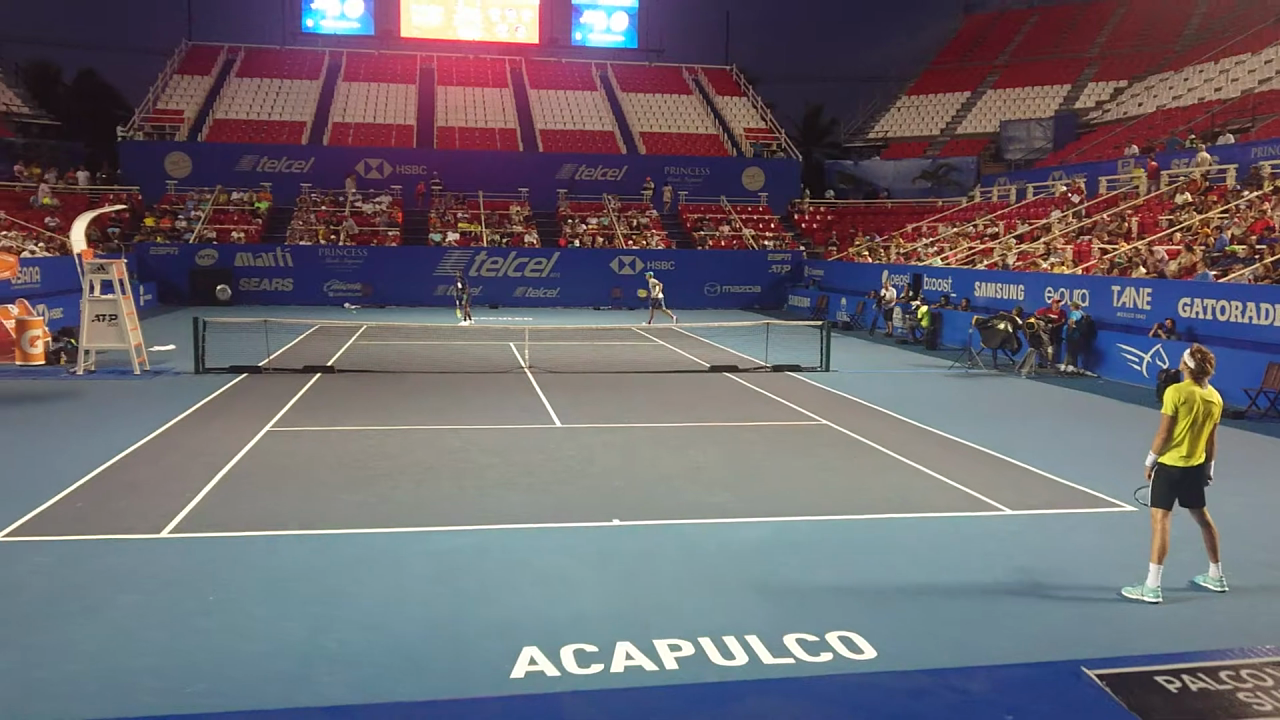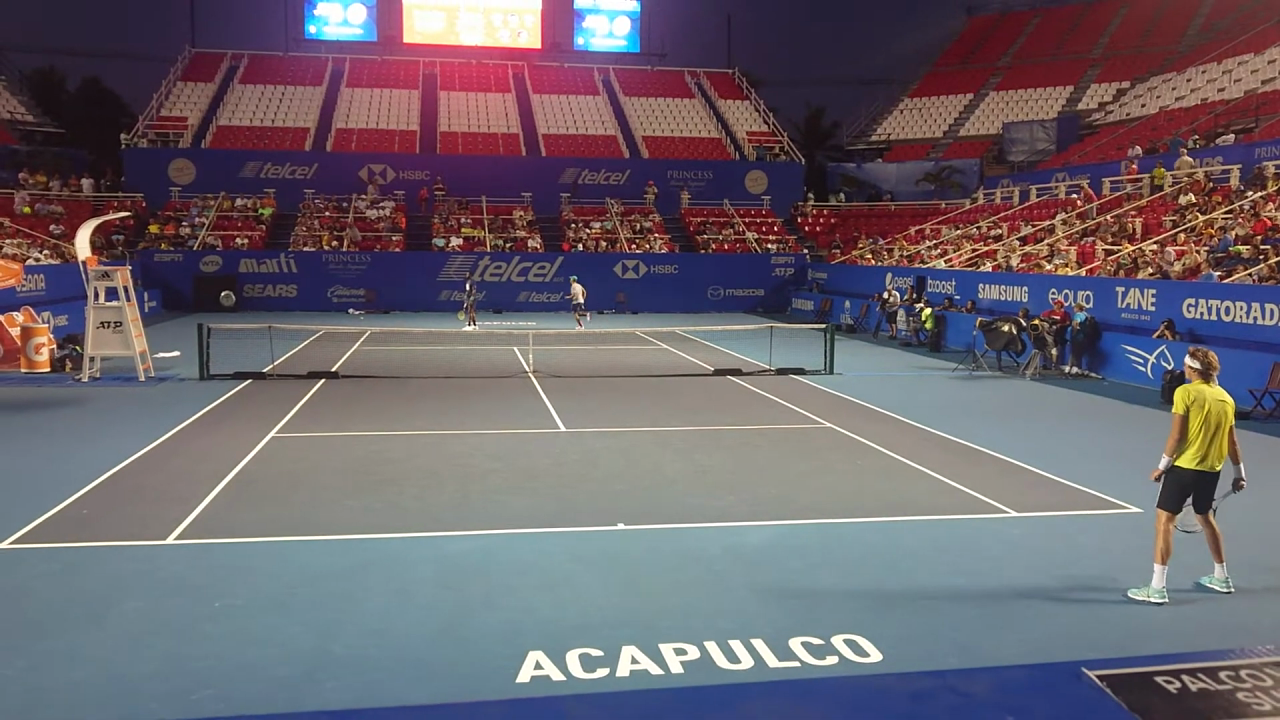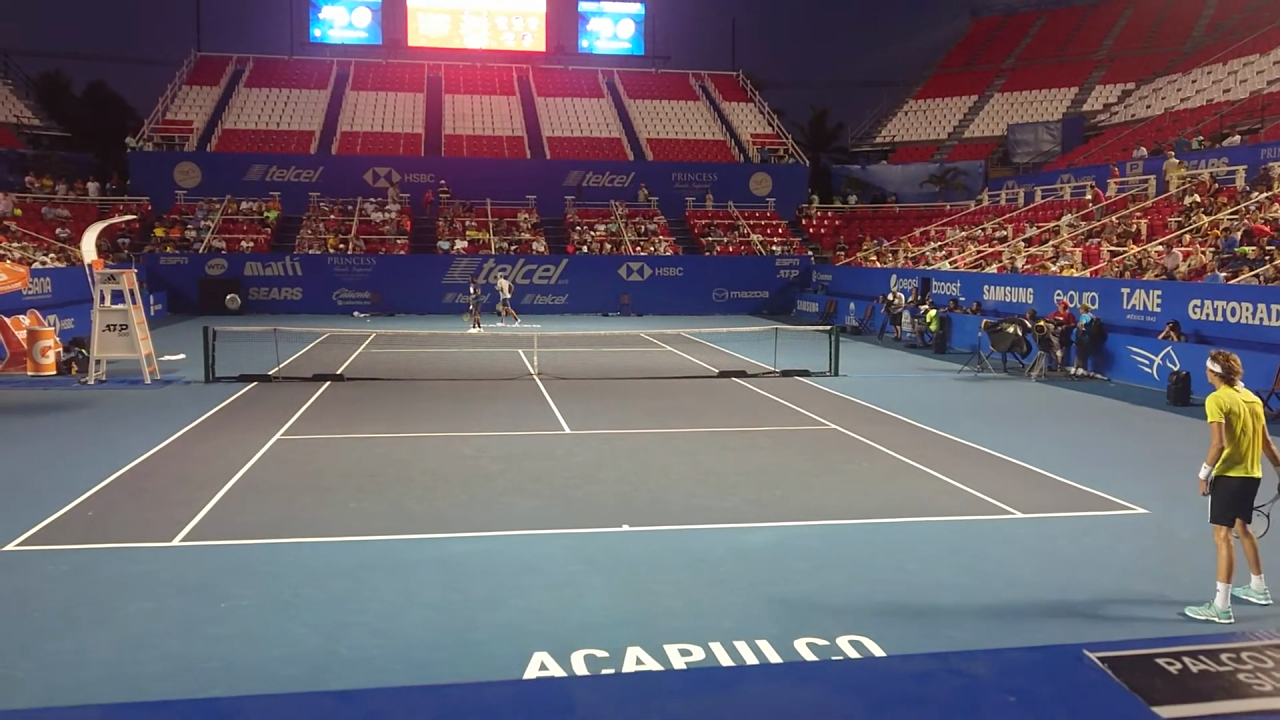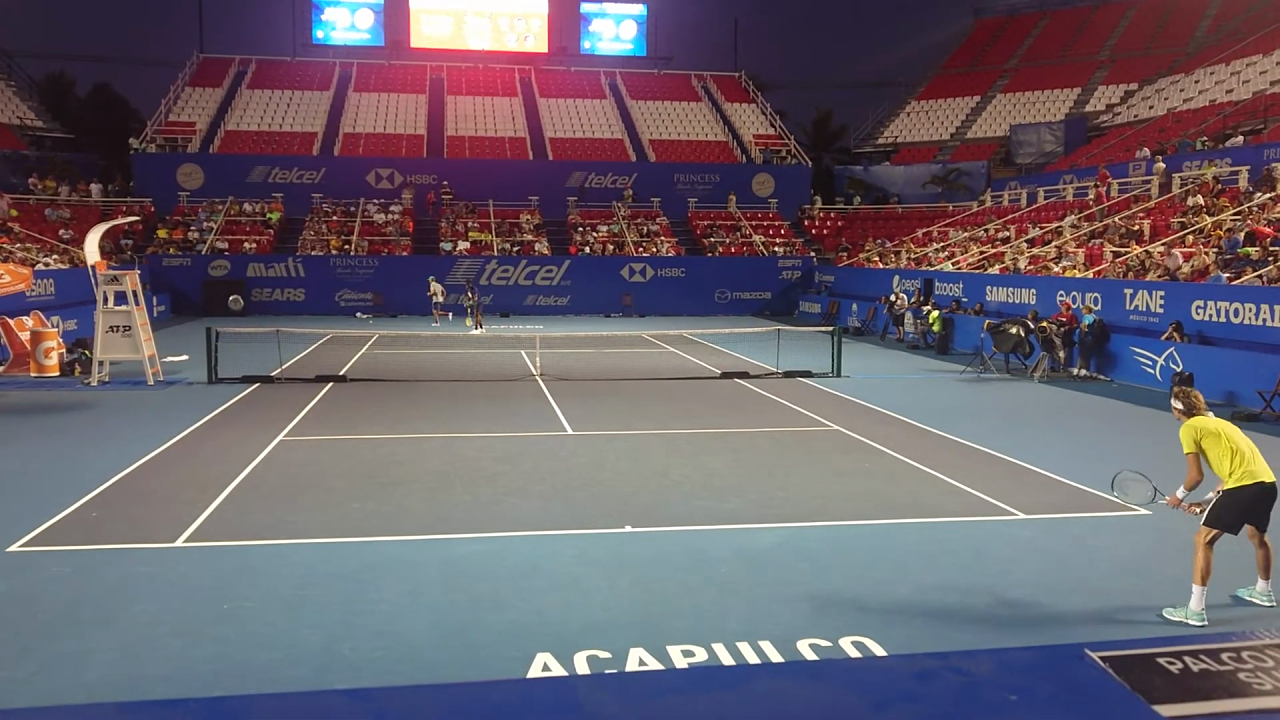
dt=1s
person 1, frame 1
left shoulder: (1175, 392)
right shoulder: (1215, 398)
left elbow: (1163, 434)
right elbow: (1210, 439)
left wrist: (1149, 462)
right wrist: (1208, 470)
left hip: (1169, 465)
right hip: (1195, 467)
left knee: (1160, 521)
right knee: (1202, 517)
left ankle: (1152, 587)
right ankle: (1216, 576)
person 1, frame 2
left shoulder: (1185, 392)
right shoulder: (1225, 397)
left elbow: (1176, 436)
right elbow: (1232, 441)
left wrist: (1162, 465)
right wrist: (1238, 473)
left hip: (1185, 467)
right hip: (1211, 470)
left knee: (1164, 522)
right knee: (1205, 518)
left ankle: (1157, 588)
right ankle: (1221, 577)
person 1, frame 3
left shoulder: (1217, 399)
right shoulder: (1252, 398)
left elbow: (1218, 444)
left wrist: (1204, 474)
left hip: (1229, 475)
right hip: (1253, 475)
left knee: (1223, 536)
right knee: (1242, 528)
left ankle: (1221, 606)
person 1, frame 4
left shoulder: (1189, 428)
right shoulder: (1220, 423)
left elbow: (1196, 476)
left wrist: (1179, 496)
right wrist: (1205, 504)
left hip: (1245, 486)
left knee: (1203, 540)
right knee: (1257, 536)
left ankle: (1195, 610)
